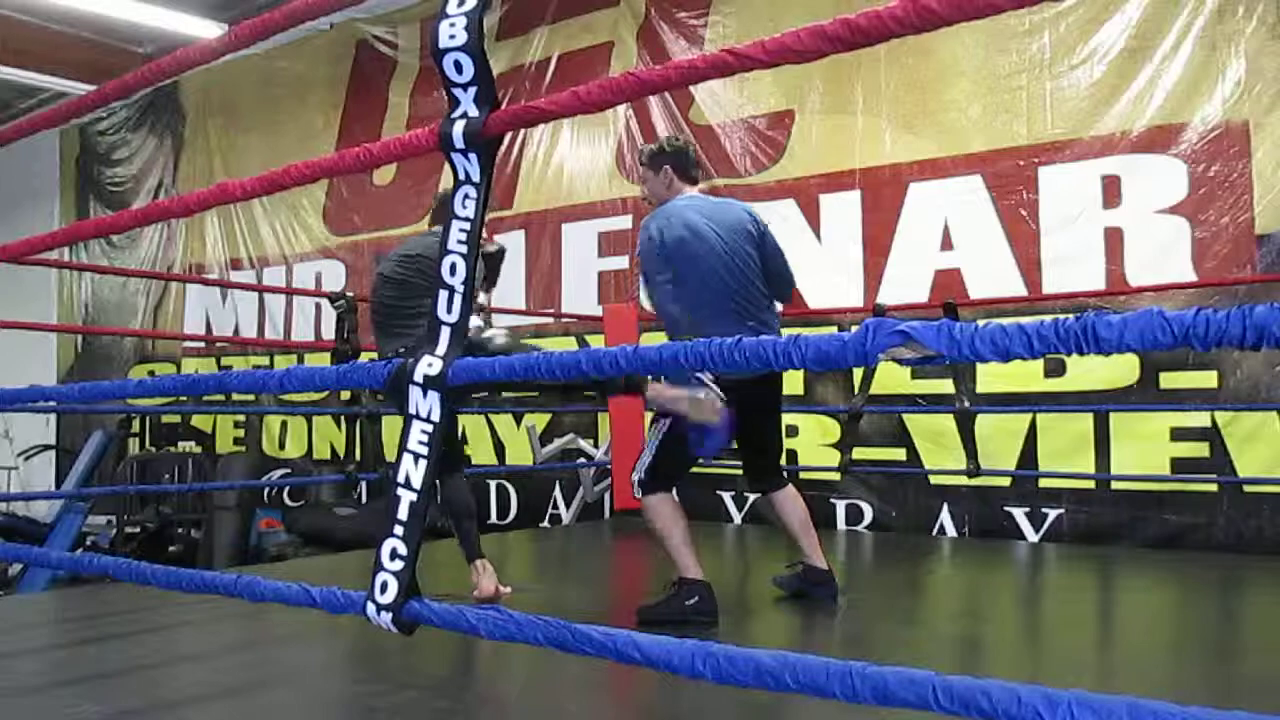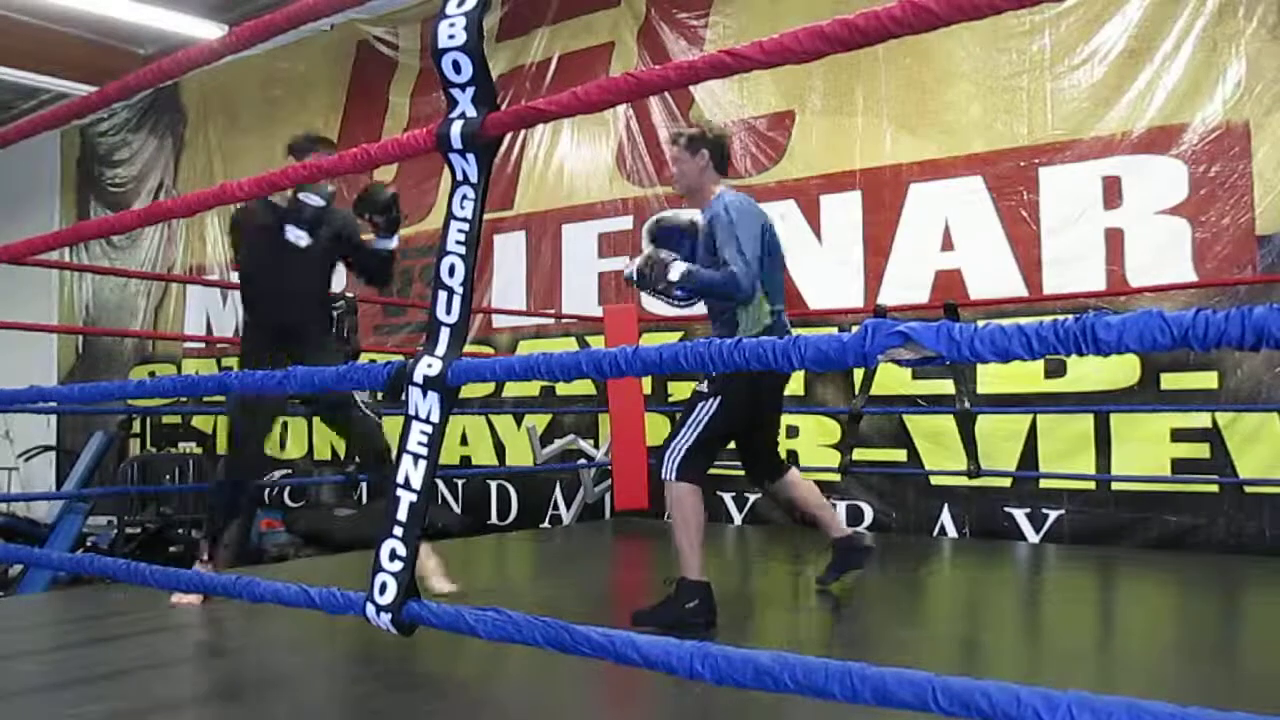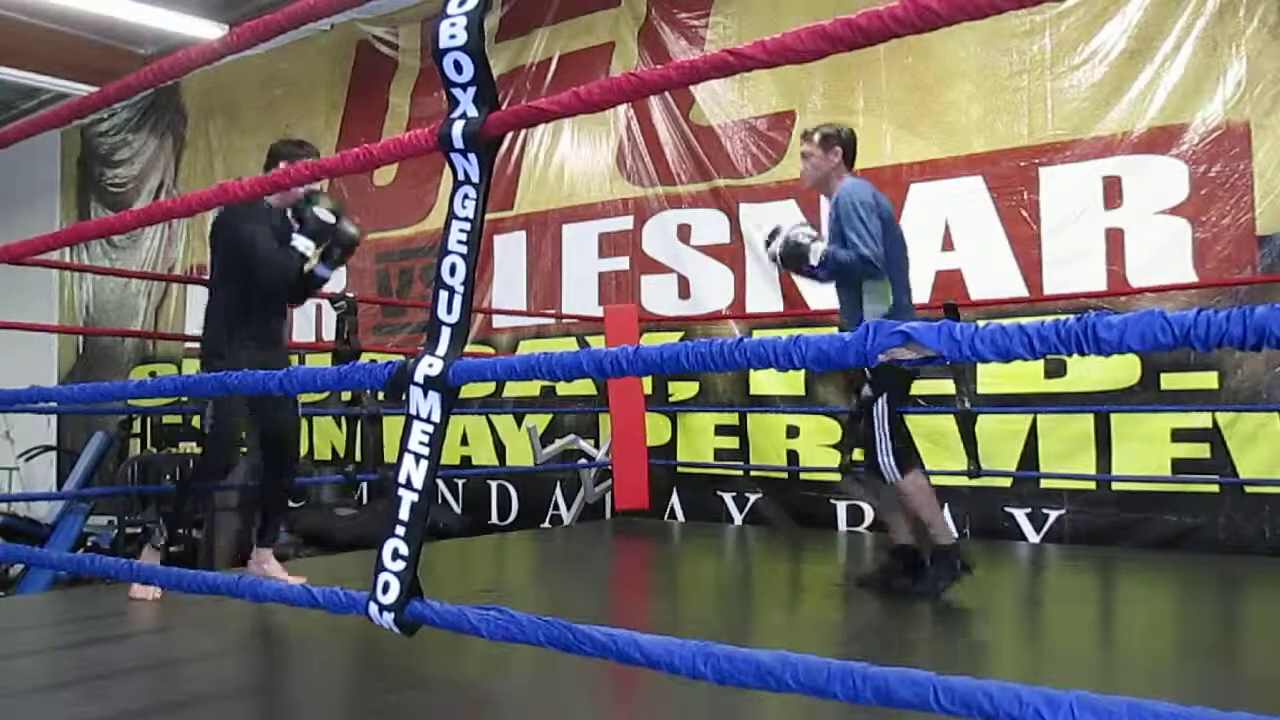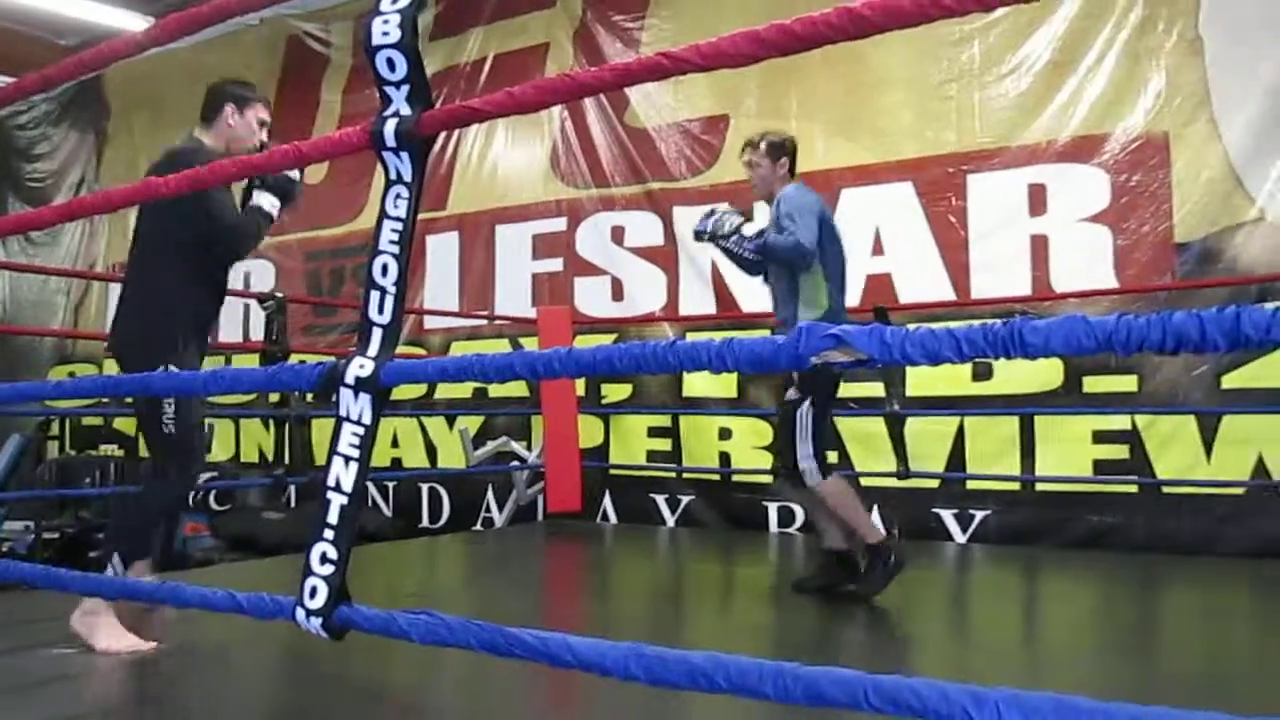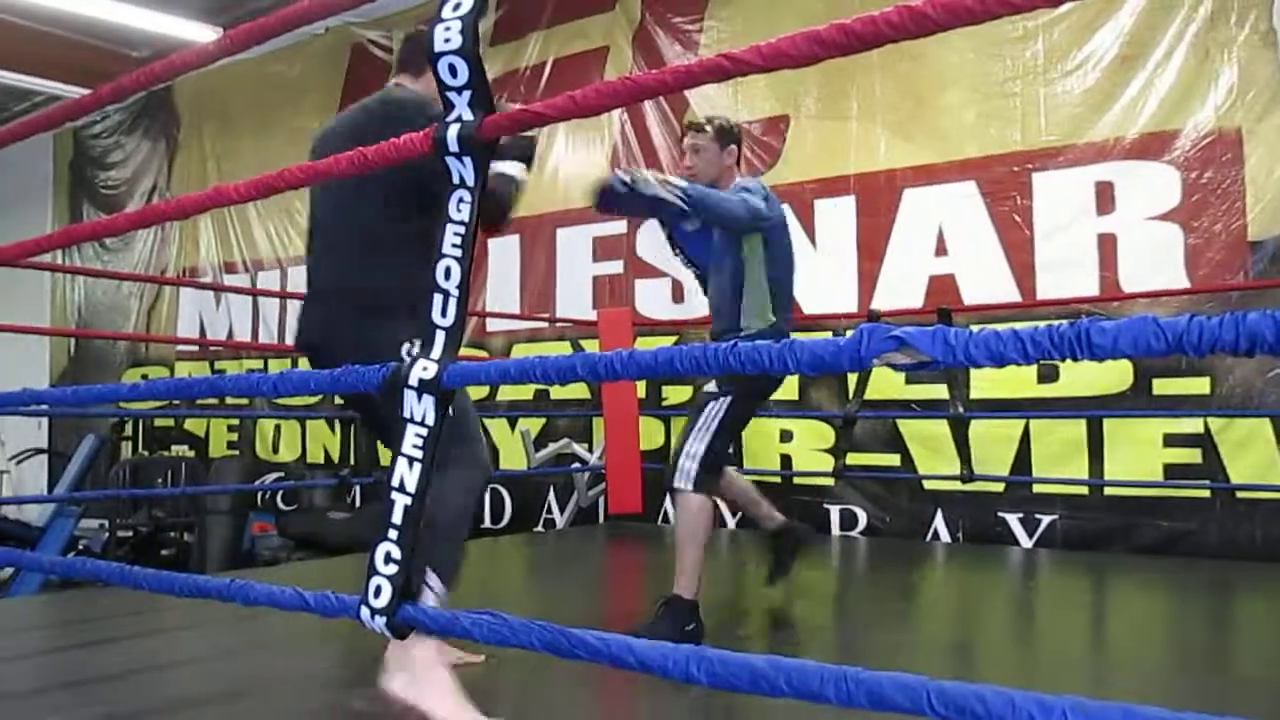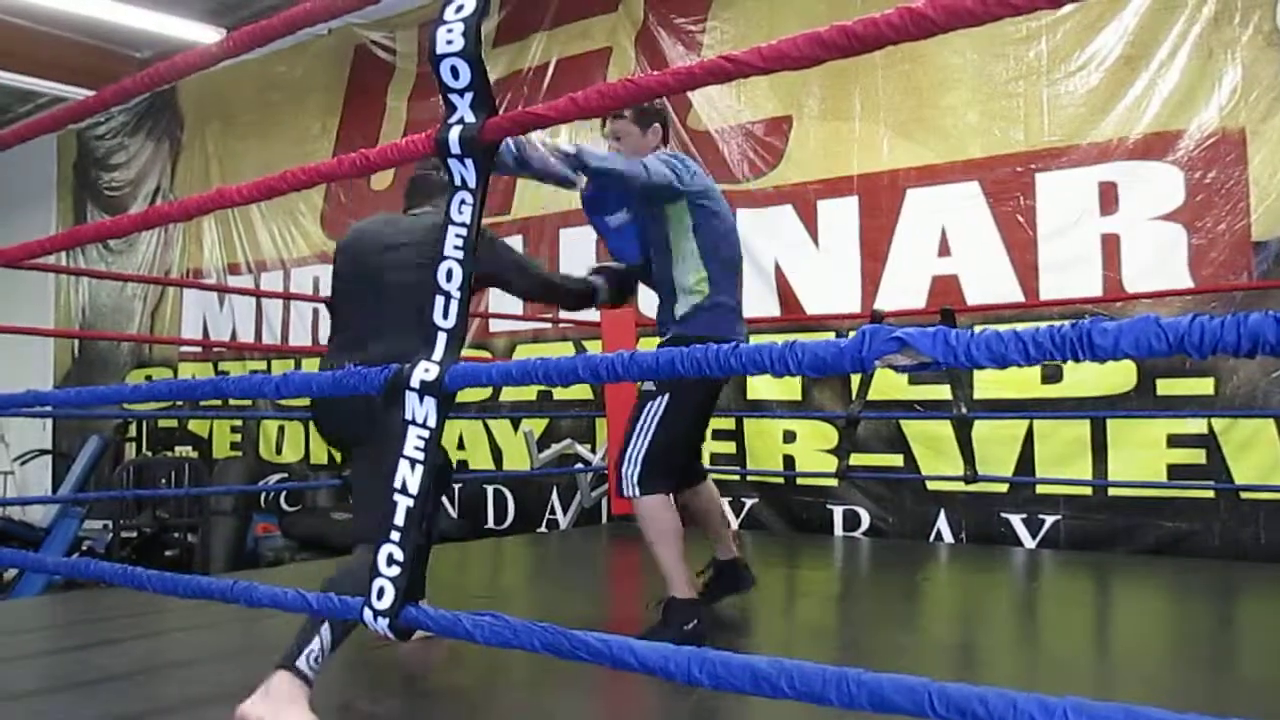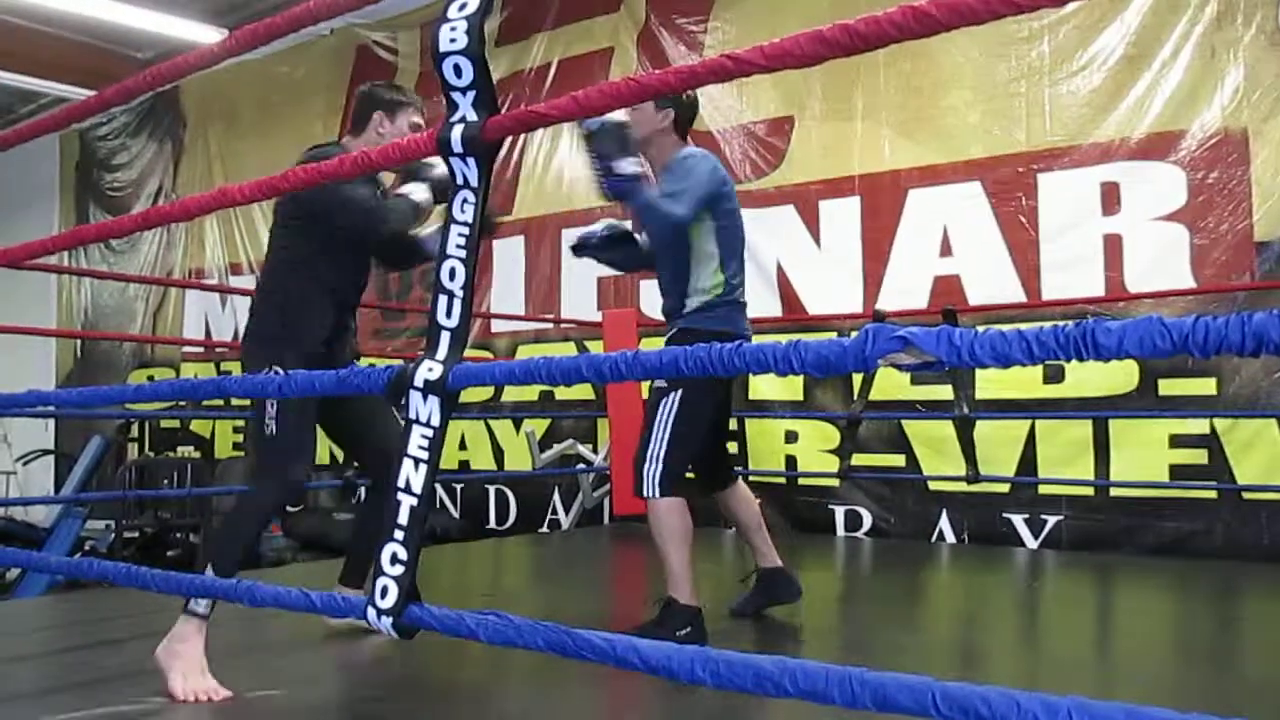
dt=0.7s
person 1, frame 1
left shoulder: (409, 251)
right shoulder: (448, 246)
left wrist: (486, 271)
left hip: (404, 372)
left knee: (450, 467)
left ankle: (481, 571)
person 1, frame 2
left shoulder: (335, 219)
right shoulder: (249, 221)
left elbow: (376, 279)
right elbow: (263, 284)
left wrist: (386, 232)
right wrist: (299, 224)
left hip: (322, 358)
right hip: (265, 361)
left knee: (373, 450)
right knee: (243, 467)
left ankle: (414, 553)
right ankle: (206, 568)
person 1, frame 3
left shoulder: (282, 220)
right shoulder: (242, 213)
left elbow: (293, 293)
right elbow: (270, 274)
left wrist: (330, 260)
right wrist: (306, 235)
left hip: (270, 355)
right hip: (230, 355)
left knee: (284, 452)
right knee: (219, 459)
left ankle: (263, 556)
right ankle: (153, 551)
person 1, frame 4
left shoulder: (190, 165)
right shoulder: (194, 163)
left elbow: (211, 246)
right elbow: (234, 240)
left wrist: (266, 194)
right wrist: (271, 192)
left hip: (167, 337)
right hip: (163, 341)
left knee: (175, 460)
right knee: (178, 464)
left ankle: (140, 570)
right ankle: (98, 603)
person 1, frame 5
left shoulder: (341, 129)
right shoulder: (417, 114)
right elbow: (481, 208)
right wrist: (509, 158)
left hip: (333, 329)
right hip: (381, 326)
left knee: (431, 467)
right knee: (461, 464)
left ankle: (417, 636)
right ankle: (416, 658)
person 1, frame 6
left shoulder: (357, 239)
right shoulder: (467, 234)
right elbow: (550, 290)
right wrist: (610, 285)
left hip: (337, 399)
right hip: (392, 397)
left knee: (444, 488)
person 1, frame 7
left shoulder: (366, 186)
right shoulder: (324, 166)
left elbow: (402, 251)
right elbow: (384, 222)
right wrist: (425, 183)
left hip: (329, 353)
right hip: (284, 351)
left knee: (393, 462)
right knee: (280, 484)
left ankle: (350, 598)
right ankle: (185, 636)
person 2, frame 1
left shoulder: (657, 227)
right shoulder: (742, 214)
left elbow: (670, 311)
right elbow: (784, 285)
left wrist: (690, 383)
left hip: (708, 369)
right hip: (764, 366)
left knee: (650, 477)
right knee: (767, 473)
left ankle: (693, 590)
right ankle: (818, 571)
person 2, frame 2
left shoulder: (732, 210)
right shoulder: (721, 213)
left elbow: (736, 284)
left wrist: (669, 273)
right wrist: (686, 243)
left knee: (680, 463)
right knee: (765, 463)
left ankle: (693, 595)
right ankle: (847, 541)
person 2, frame 3
left shoulder: (853, 196)
right shoulder: (851, 199)
left elbow: (870, 263)
left wrist: (815, 252)
right wrist: (805, 255)
left knee: (889, 454)
right knee: (881, 451)
left ankle: (947, 551)
right ankle: (904, 553)
person 2, frame 4
left shoulder: (797, 199)
right shoulder: (788, 207)
left elbow: (801, 250)
left wrist: (744, 232)
right wrist: (739, 242)
left knee: (806, 462)
right knee: (800, 458)
left ankle: (880, 546)
right ankle: (838, 555)
person 2, frame 5
left shoulder: (749, 196)
right shoulder: (709, 211)
left elbow: (735, 214)
left wrist: (656, 187)
left hip: (753, 350)
right hip: (740, 351)
left knee: (689, 467)
right knee: (707, 463)
left ankle: (682, 610)
right ankle: (780, 527)
person 2, frame 6
left shoulder: (678, 170)
right shoulder: (670, 182)
left elbow: (635, 176)
left wrist: (569, 159)
right wrist: (627, 245)
left hip: (697, 339)
right hip: (706, 339)
left knee: (639, 470)
right knee: (678, 464)
left ankle: (682, 615)
right ankle: (729, 563)
person 2, frame 7
left shoulder: (696, 166)
right shoulder: (659, 177)
left elbow: (663, 225)
right elbow: (650, 253)
left wrist: (619, 163)
right wrist: (612, 238)
left hip: (705, 335)
right hip: (704, 337)
left knee: (657, 470)
right knee: (714, 468)
left ankle: (683, 615)
right ankle: (774, 575)
